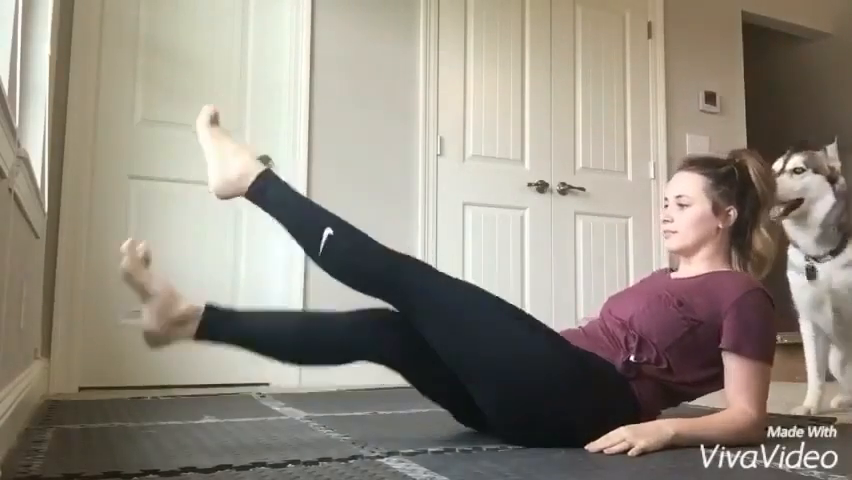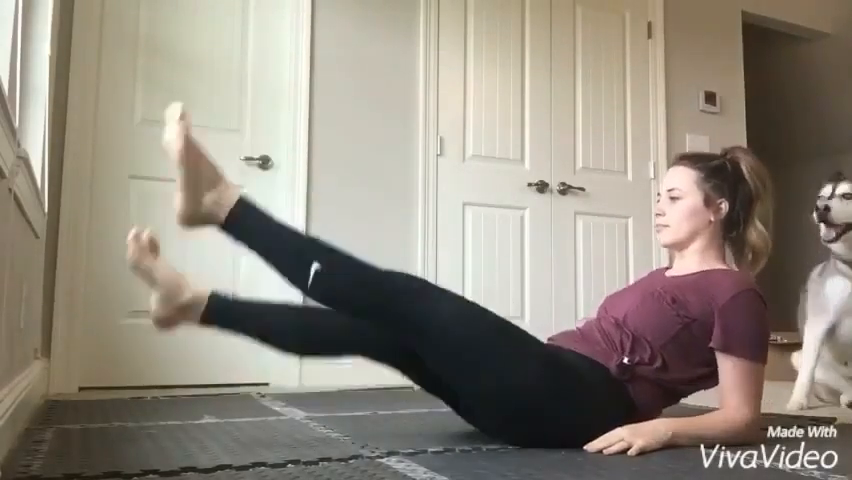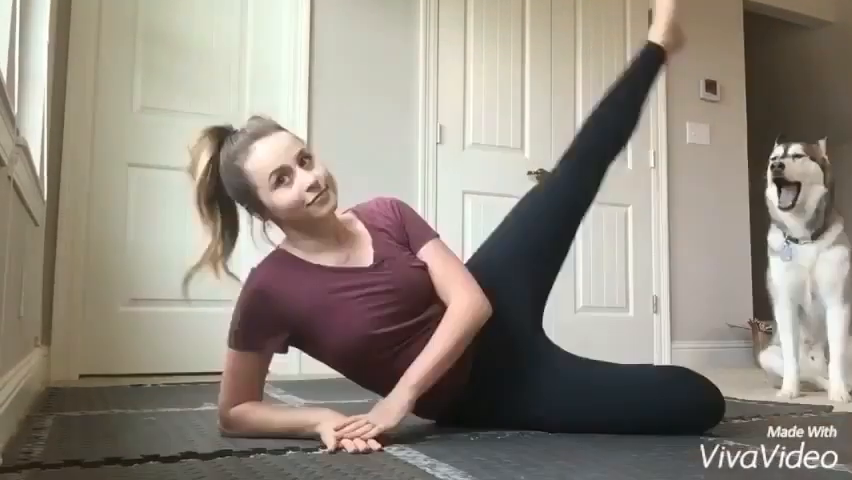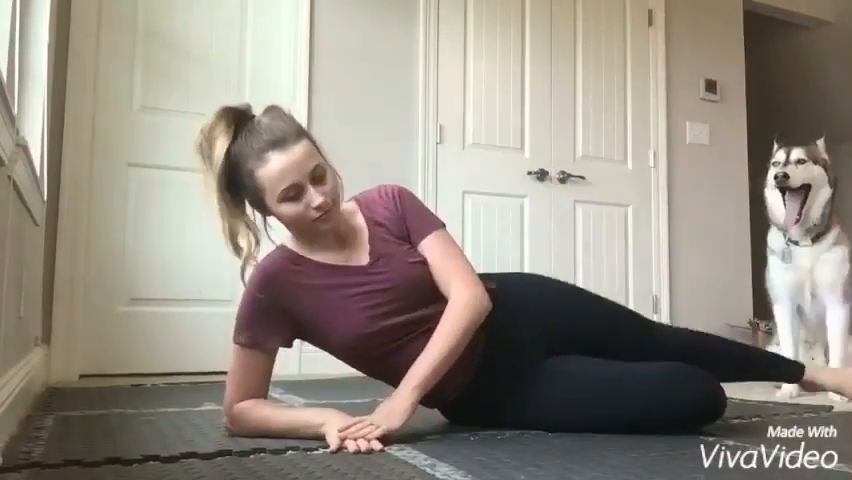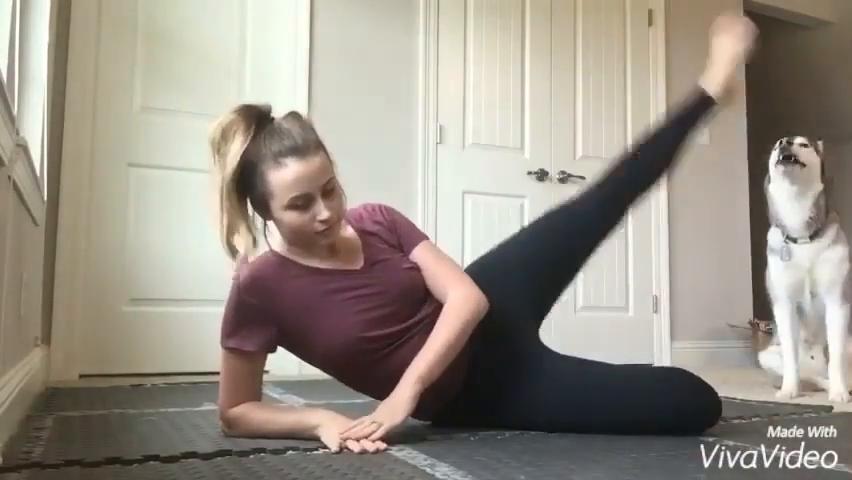
dt=0.4s
person 1, frame 1
left shoulder: (741, 299)
right shoulder: (671, 280)
left elbow: (748, 418)
left wrist: (667, 427)
left hip: (589, 402)
right hip: (549, 393)
left knee: (414, 284)
right knee: (386, 329)
right ankle: (189, 317)
person 1, frame 2
left shoulder: (732, 295)
right shoulder: (669, 276)
left elbow: (744, 417)
left wrist: (662, 425)
left hip: (581, 403)
right hip: (547, 390)
left knee: (402, 300)
right knee: (372, 327)
left ankle: (222, 204)
right ankle: (193, 302)
person 1, frame 3
left shoulder: (387, 216)
right shoulder: (271, 289)
left elbow: (469, 303)
right elbow: (236, 412)
left wrist: (400, 398)
right wrist: (318, 418)
left hip: (497, 316)
right hip: (479, 393)
person 1, frame 4
left shoulder: (391, 205)
right shoulder: (275, 285)
left elbow: (471, 296)
right elbow: (240, 410)
left wrist: (405, 397)
right wrist: (322, 419)
left hip: (508, 314)
right hip: (485, 390)
left knee: (659, 336)
right knee: (698, 397)
person 1, frame 5
left shoulder: (379, 222)
right shoulder: (259, 288)
left elbow: (467, 300)
right elbow: (236, 412)
left wrist: (403, 395)
right wrist: (320, 418)
left hip: (489, 318)
right hip: (479, 389)
left knee: (604, 199)
right knee: (693, 399)
left ankle: (710, 91)
